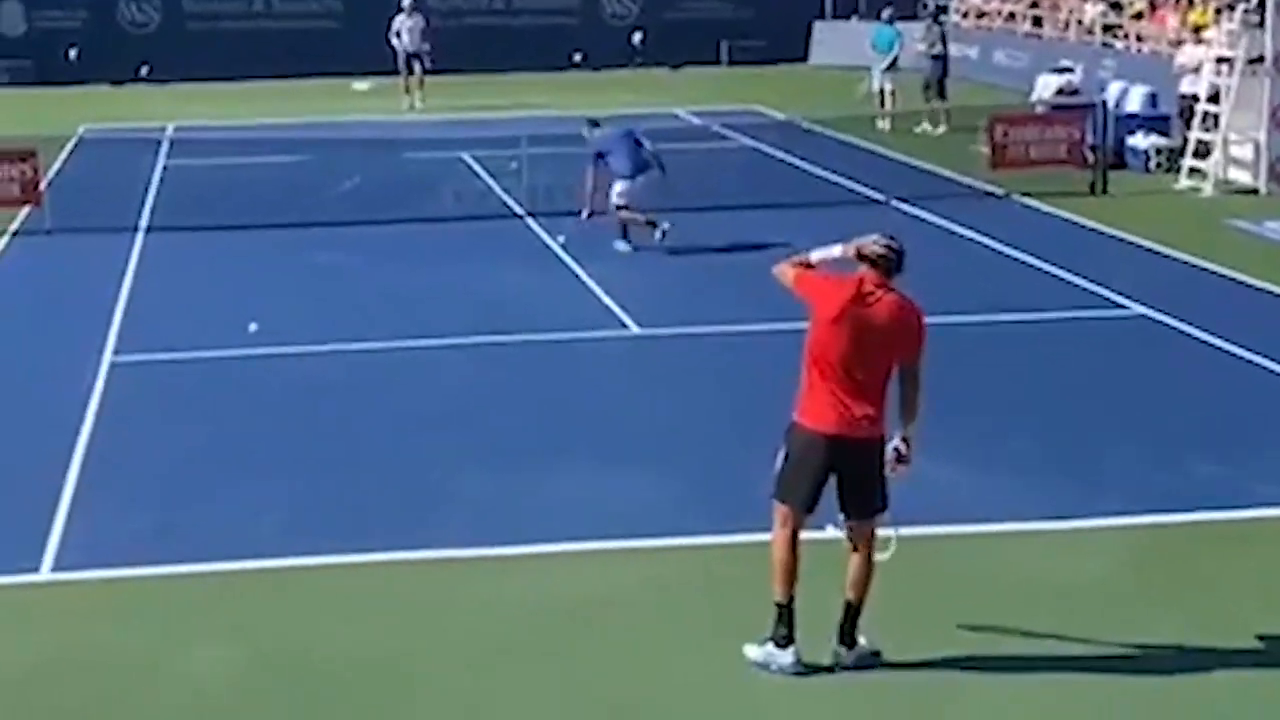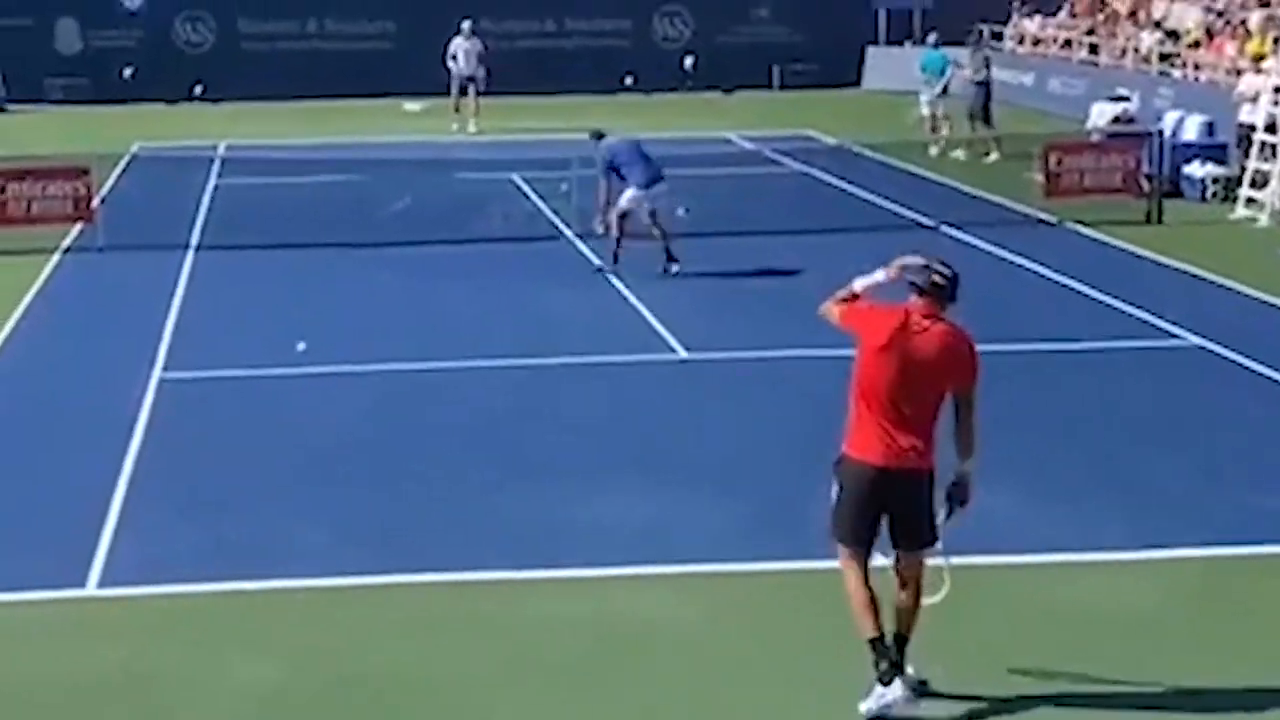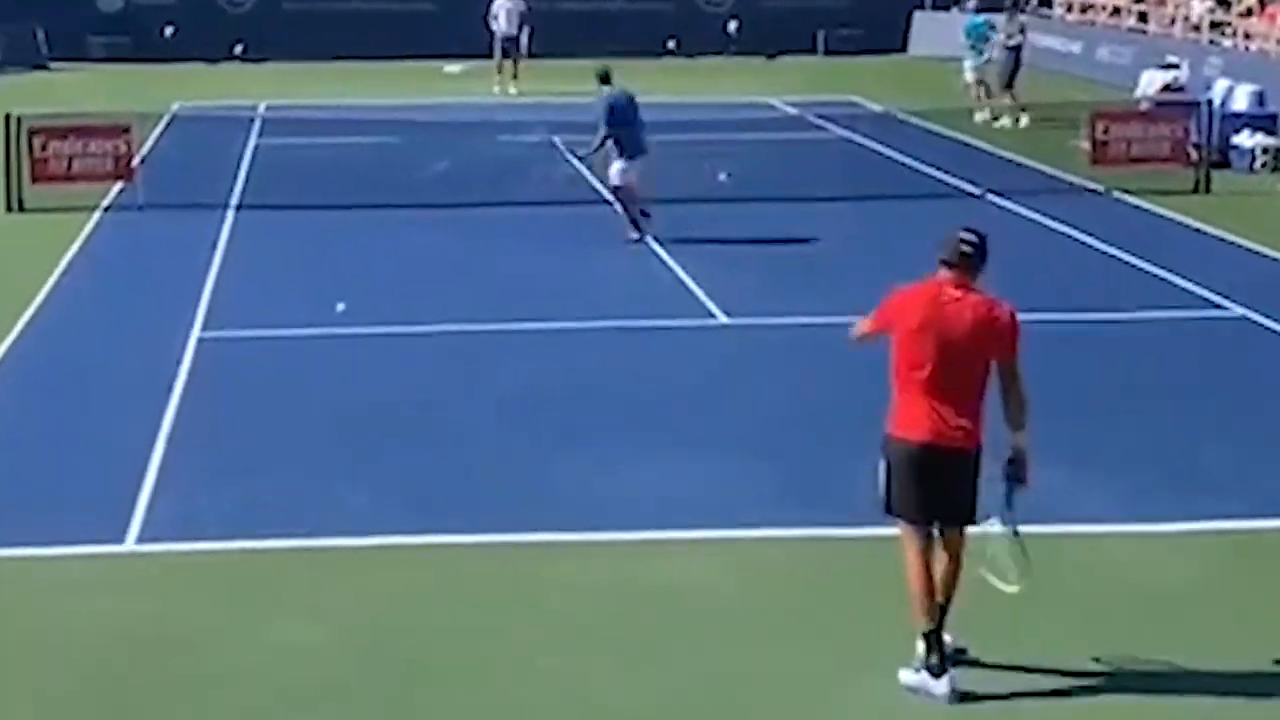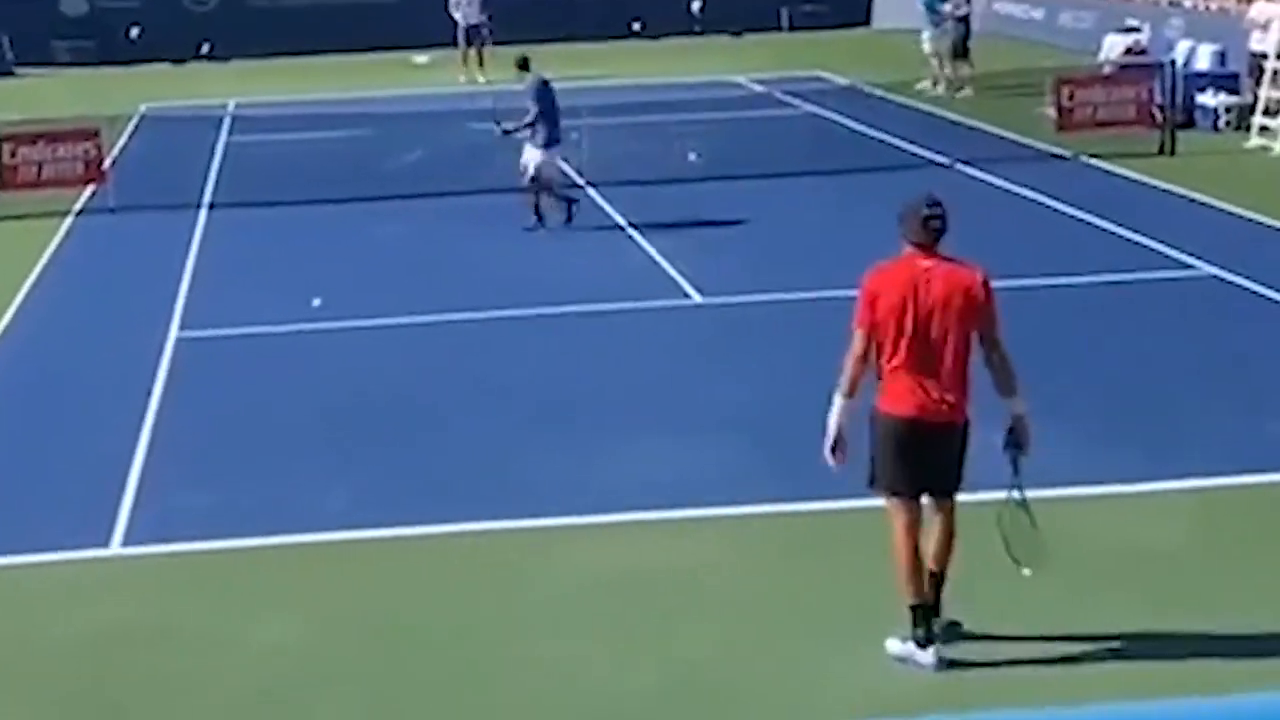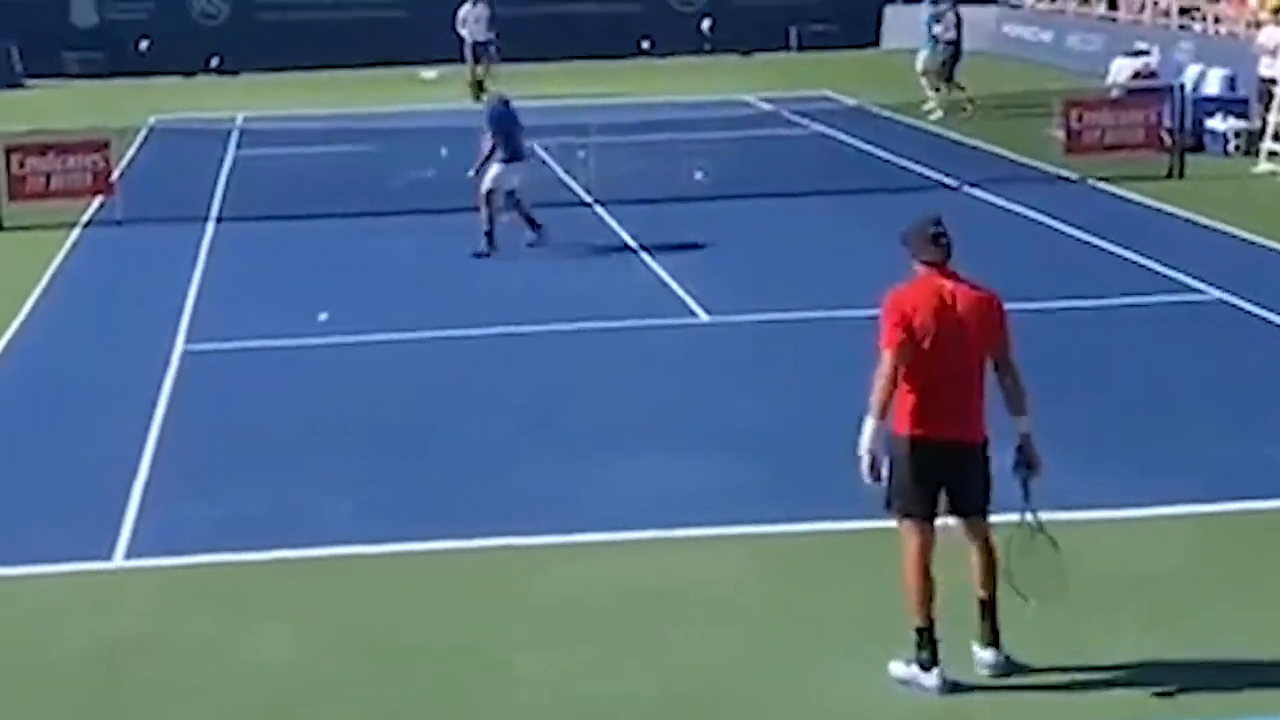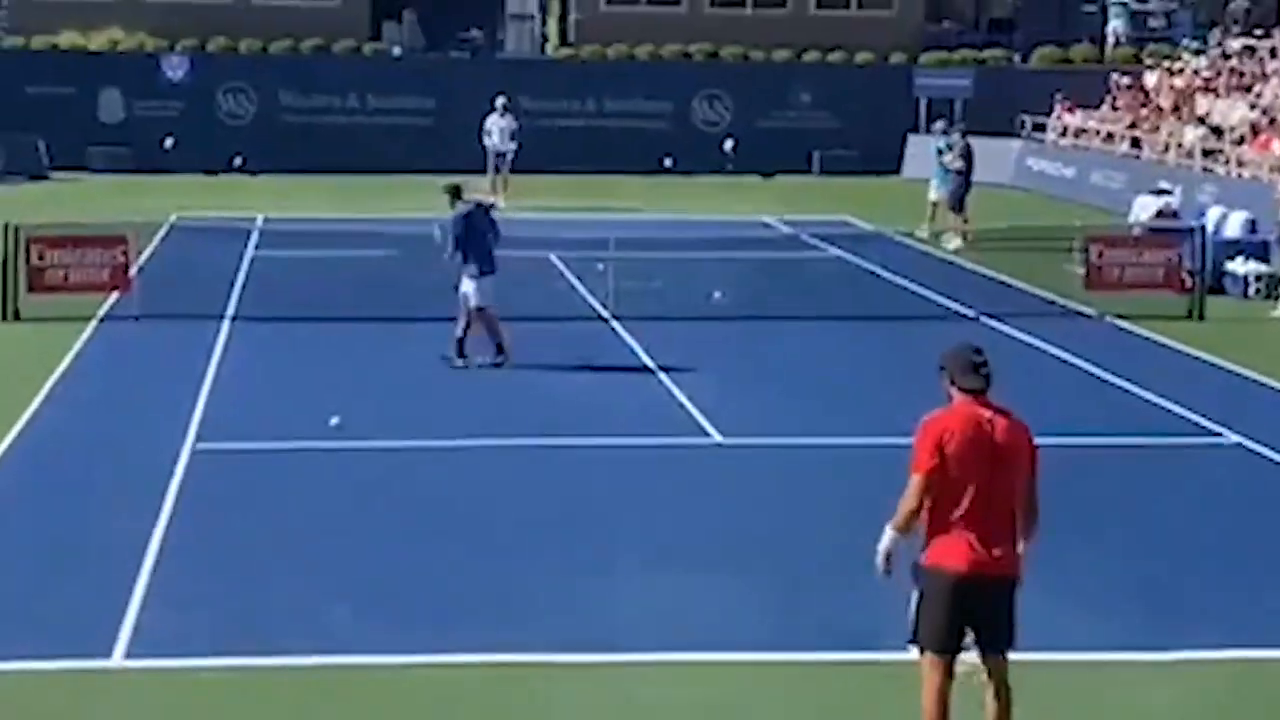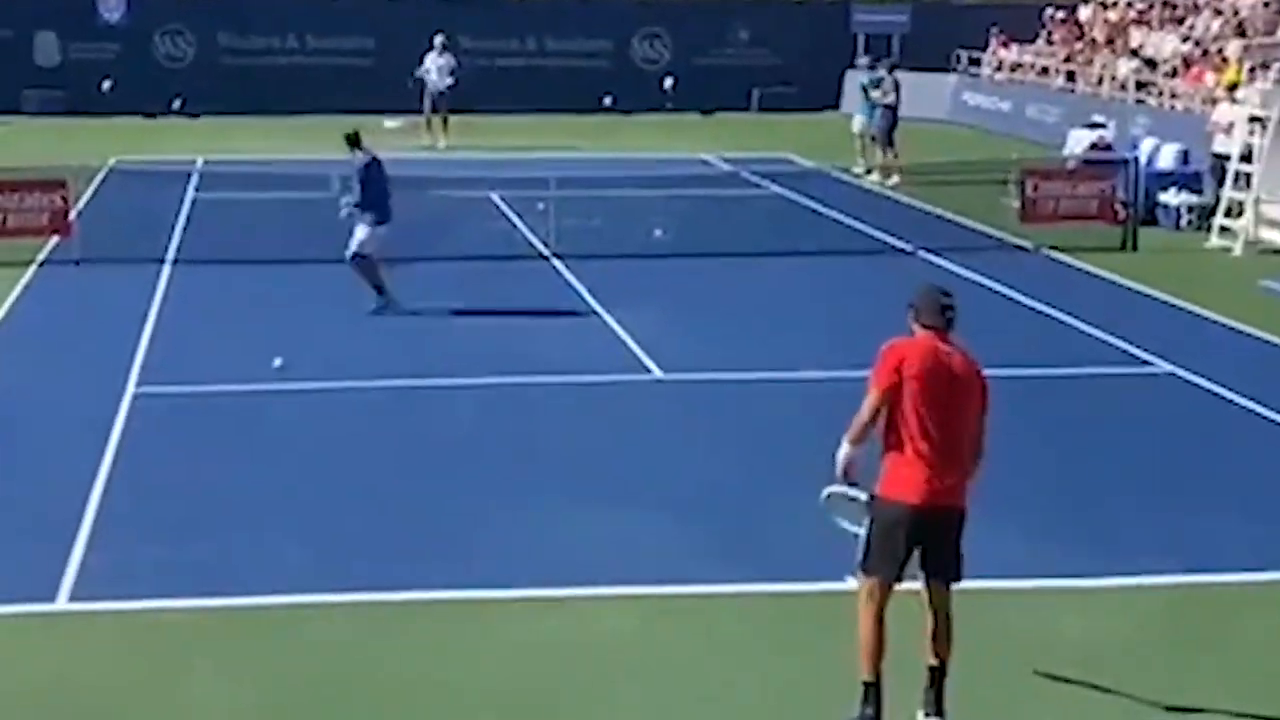
dt=0.3s
person 1, frame 1
left shoulder: (832, 291)
right shoulder: (907, 315)
left elbow: (781, 269)
right elbow: (909, 384)
left wrist: (839, 250)
right wrist: (905, 436)
left hip: (813, 430)
right hip: (865, 438)
left knee: (786, 527)
right knee: (862, 539)
left ankle: (783, 639)
right ankle: (848, 642)
person 1, frame 2
left shoulder: (879, 321)
right shoulder: (958, 344)
left elbow: (829, 307)
right elbow: (965, 417)
left wrist: (879, 275)
right wrist: (964, 474)
left hip: (862, 462)
right hip: (915, 469)
left knee: (853, 565)
right knee: (910, 570)
left ankle: (885, 672)
right ankle: (895, 669)
person 1, frame 3
left shoulder: (906, 300)
right shoulder: (998, 315)
left elbow: (860, 332)
right elbow: (1011, 389)
right wrist: (1019, 448)
left hip: (909, 440)
right hip: (962, 445)
left knee: (917, 547)
right knee: (952, 543)
left ankle: (934, 666)
right ankle: (934, 639)
person 1, frame 4
left shoulder: (880, 279)
right shoulder: (971, 281)
left elbow: (859, 356)
right elbow: (994, 355)
left wrist: (835, 419)
right wrist: (1017, 413)
left hip: (896, 415)
right hip: (949, 416)
left knee: (905, 521)
right knee: (944, 511)
left ankle: (922, 637)
right ankle: (932, 613)
person 1, frame 5
left shoulder: (903, 300)
right shoulder: (986, 301)
left elbow: (889, 373)
right elbow: (1008, 375)
left wrist: (868, 437)
right wrist: (1025, 436)
left hip: (917, 438)
right hip: (969, 438)
left knee: (917, 543)
right knee: (979, 535)
left ankle: (926, 661)
right ankle: (989, 645)
person 1, frame 6
left shoulder: (939, 425)
right shoulder: (1018, 431)
left elbow: (915, 501)
right elbow: (1028, 511)
left wrist: (888, 541)
left hip: (945, 567)
right hip: (999, 571)
left knee: (937, 675)
right knee: (997, 672)
person 1, frame 7
left shoulder: (899, 352)
right shoulder: (971, 370)
left elbow: (867, 419)
left wrist: (845, 451)
left hip: (901, 498)
right hip: (951, 502)
left knee: (872, 600)
right knee: (939, 603)
